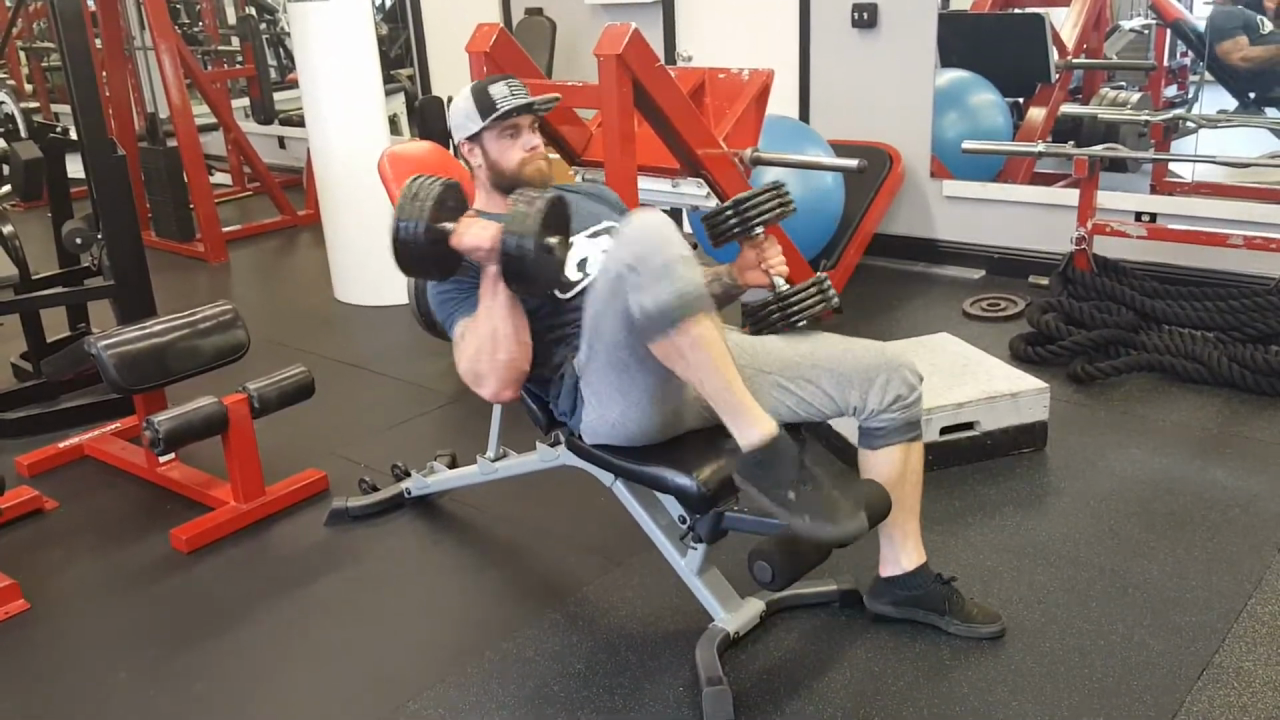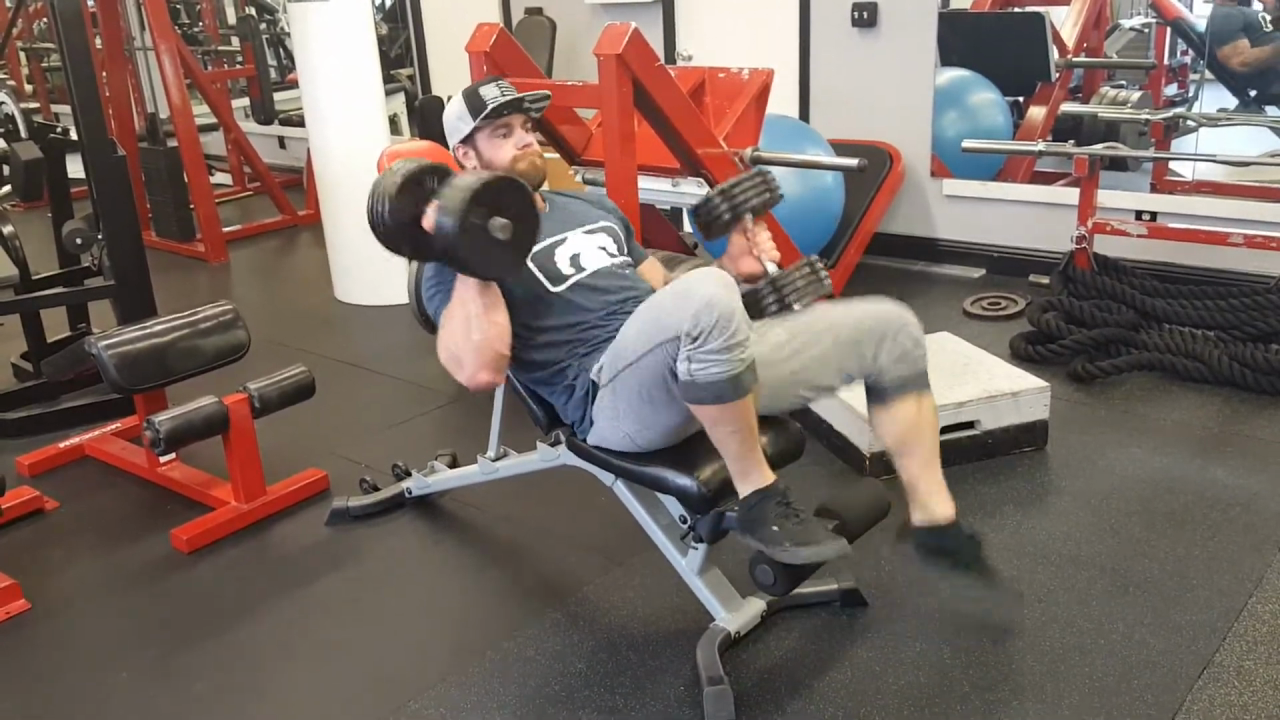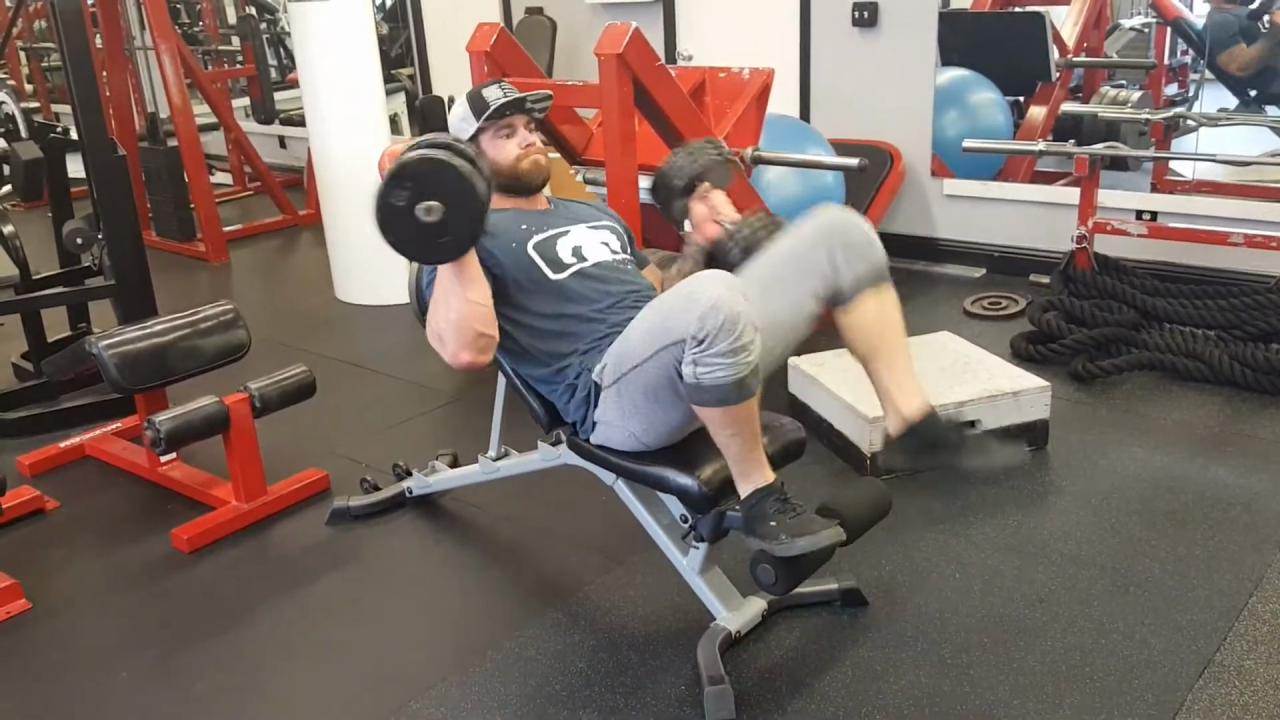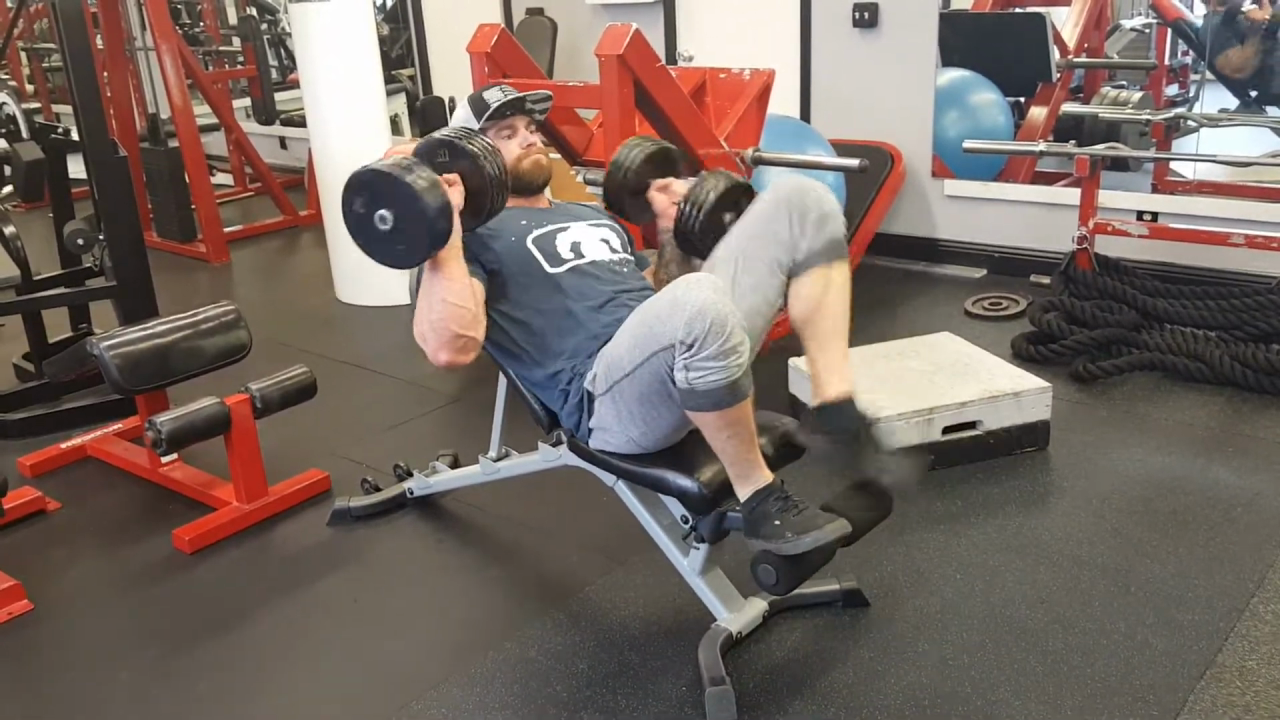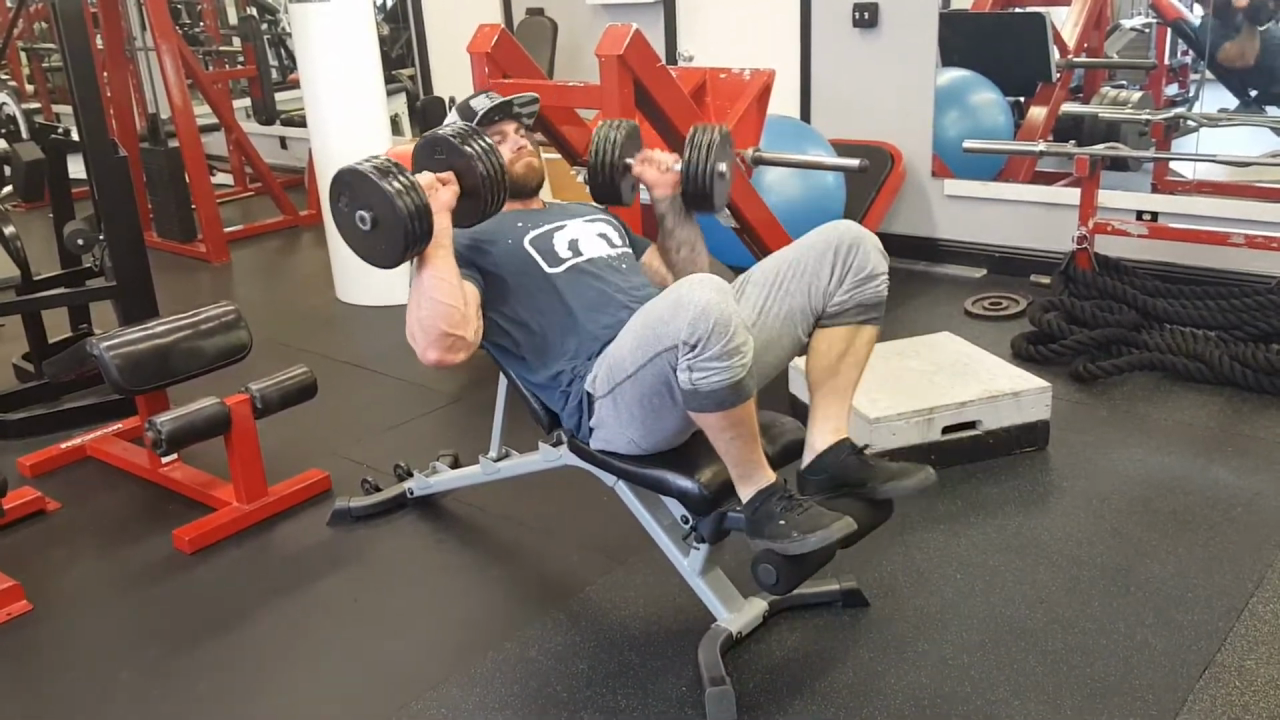
dt=0.2s
person 1, frame 1
left shoulder: (593, 199)
right shoulder: (464, 267)
right elbow: (498, 382)
left wrist: (734, 276)
right wrist: (493, 267)
left hip: (702, 370)
right hip: (611, 395)
left knee: (888, 374)
right knee: (647, 231)
left ankle: (904, 577)
right ankle: (763, 448)
person 1, frame 2
left shoulder: (592, 207)
right shoulder: (459, 266)
right elbow: (479, 371)
left wrist: (730, 270)
left hip: (703, 362)
right hip: (615, 401)
left knee: (888, 326)
right knee: (704, 301)
left ankle: (934, 522)
right ankle: (759, 500)
person 1, frame 3
left shoulder: (593, 214)
right shoulder: (479, 245)
right elbow: (467, 350)
left wrist: (702, 244)
left hip: (706, 353)
right hip: (615, 400)
left knee: (839, 229)
right knee: (711, 302)
left ankle: (915, 428)
right ankle: (759, 497)
person 1, frame 4
left shoulder: (593, 216)
right shoulder: (475, 239)
right elbow: (450, 347)
left wrist: (671, 229)
right wrist: (445, 226)
left hip: (697, 347)
right hip: (610, 401)
left knee: (799, 199)
right knee: (698, 306)
left ankle: (837, 413)
right ankle: (759, 496)
person 1, frame 5
left shoulder: (591, 215)
right shoulder: (471, 246)
left elbow: (681, 280)
right elbow: (442, 347)
left wrist: (668, 200)
right wrist: (435, 227)
left hip: (705, 348)
right hip: (614, 401)
left knee: (847, 246)
right knee: (702, 305)
left ankle: (827, 451)
right ankle: (762, 497)
